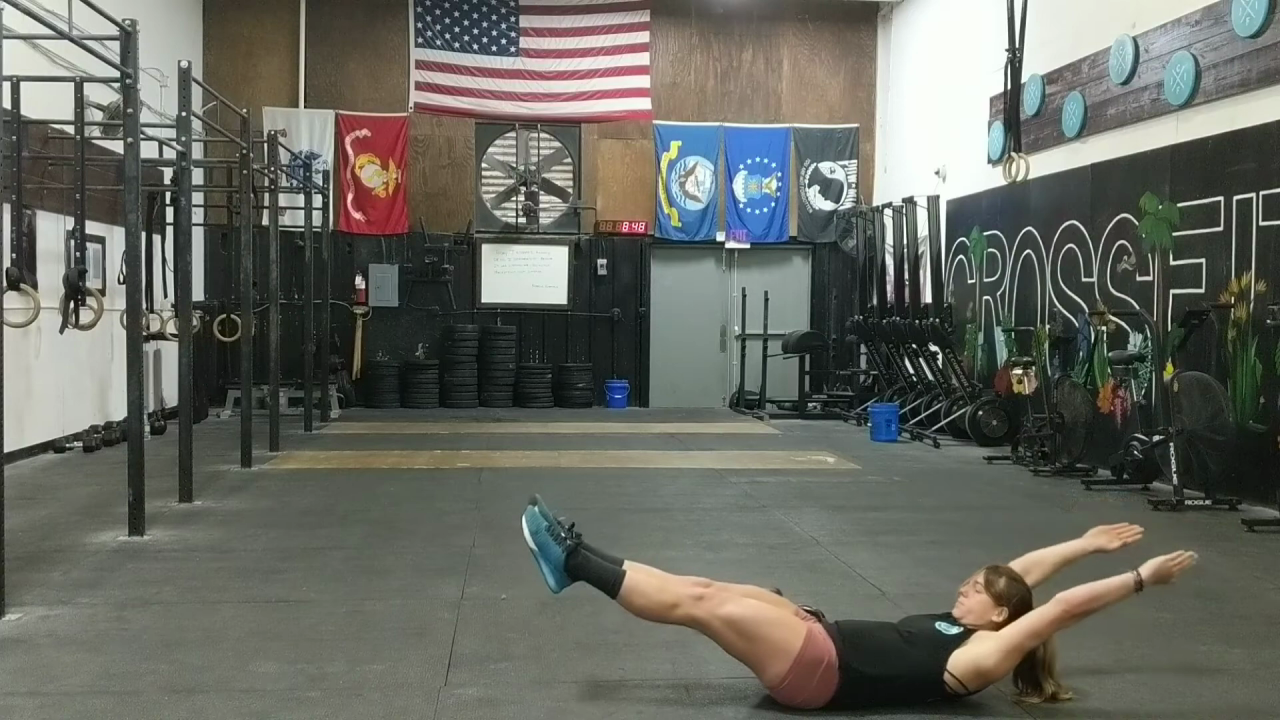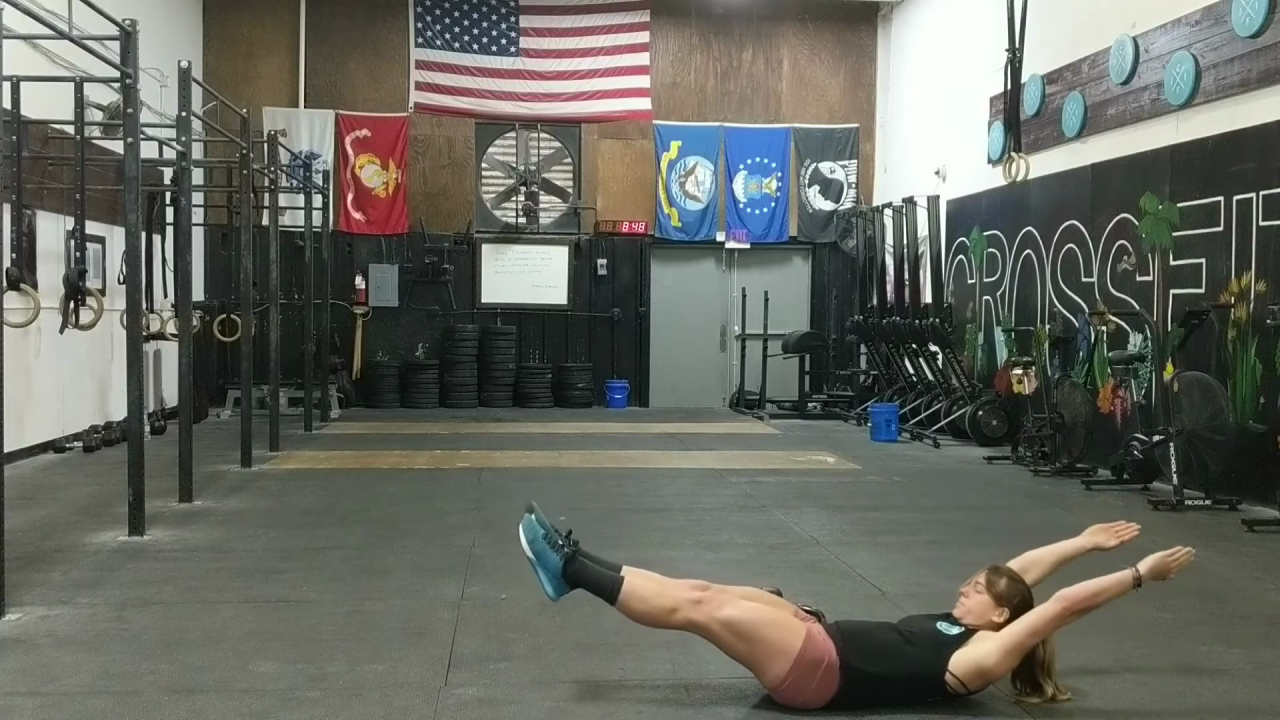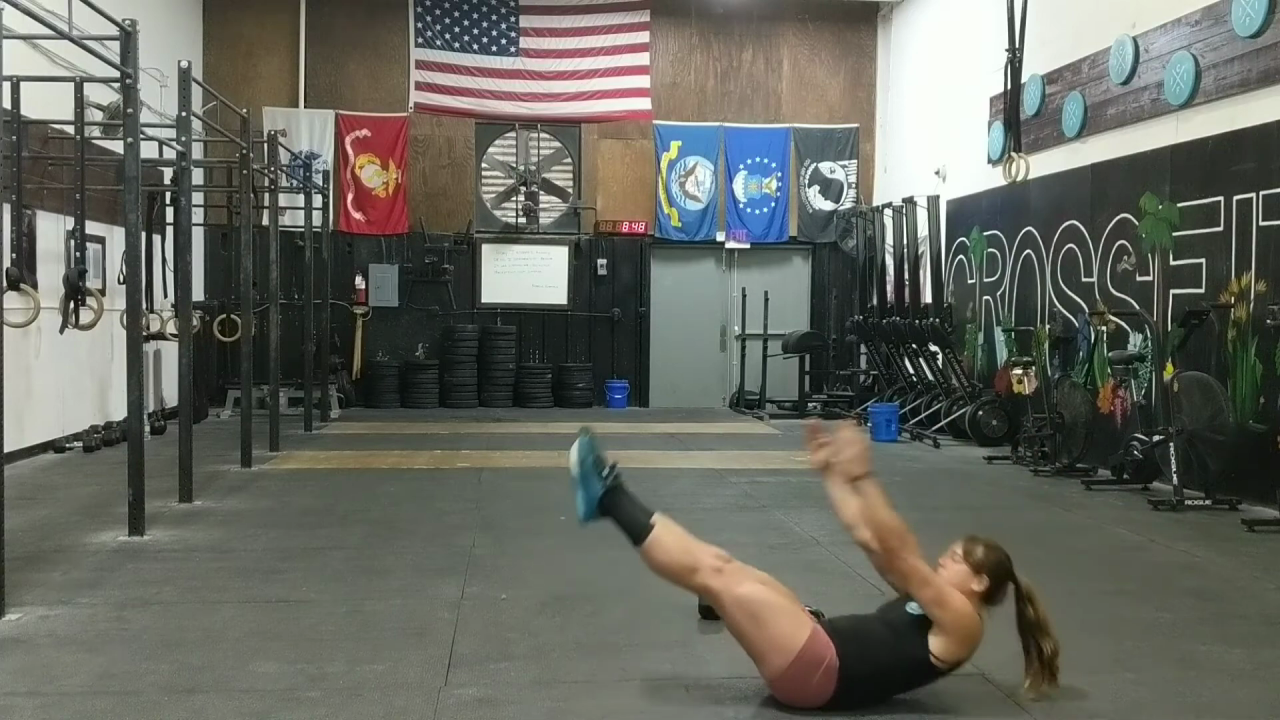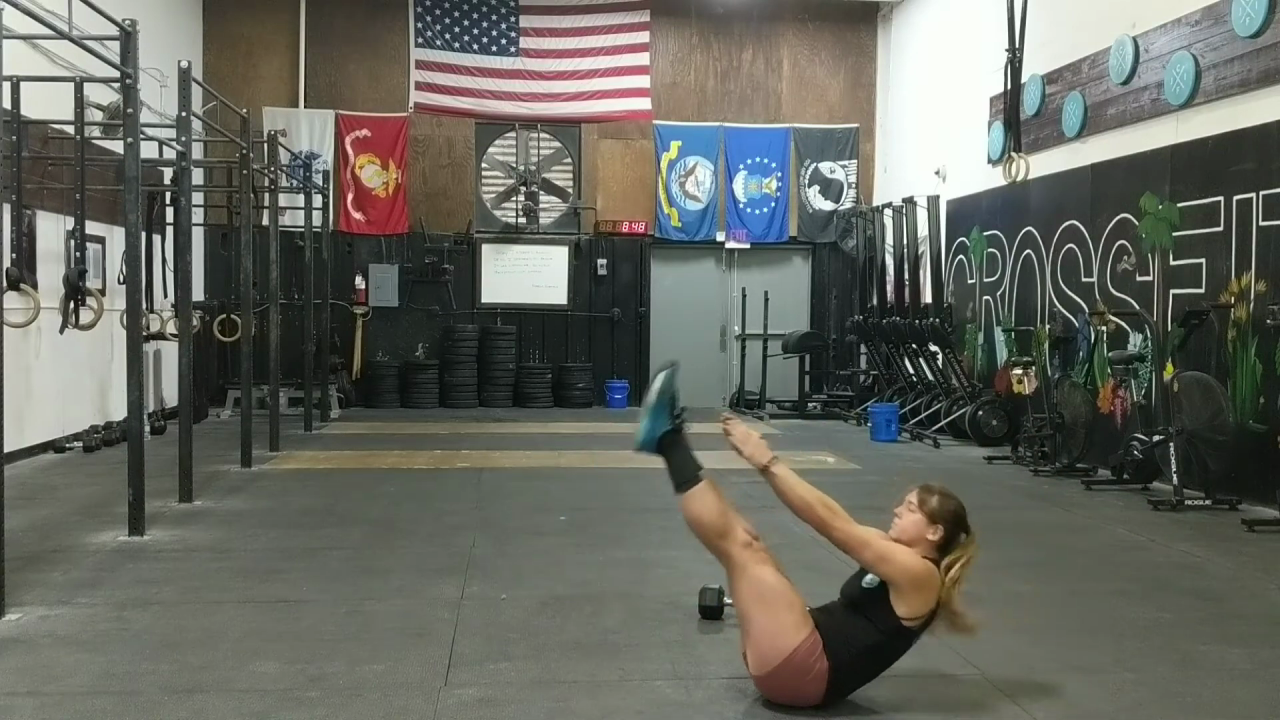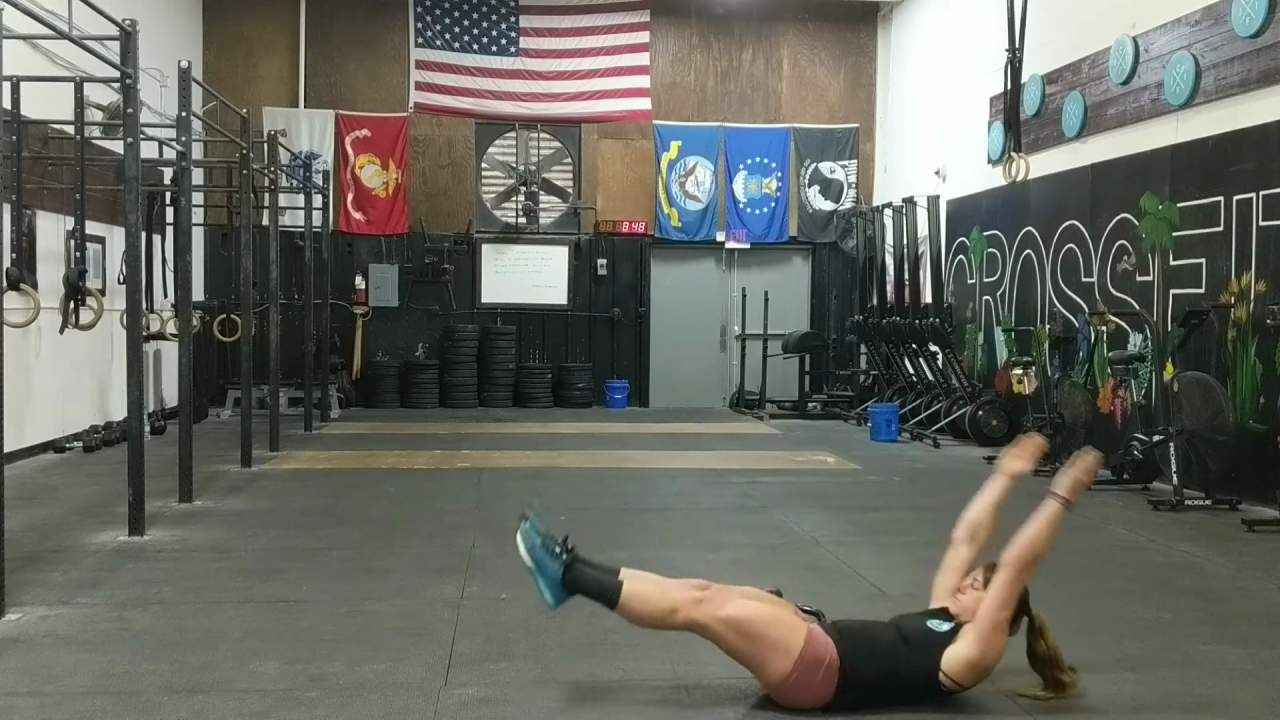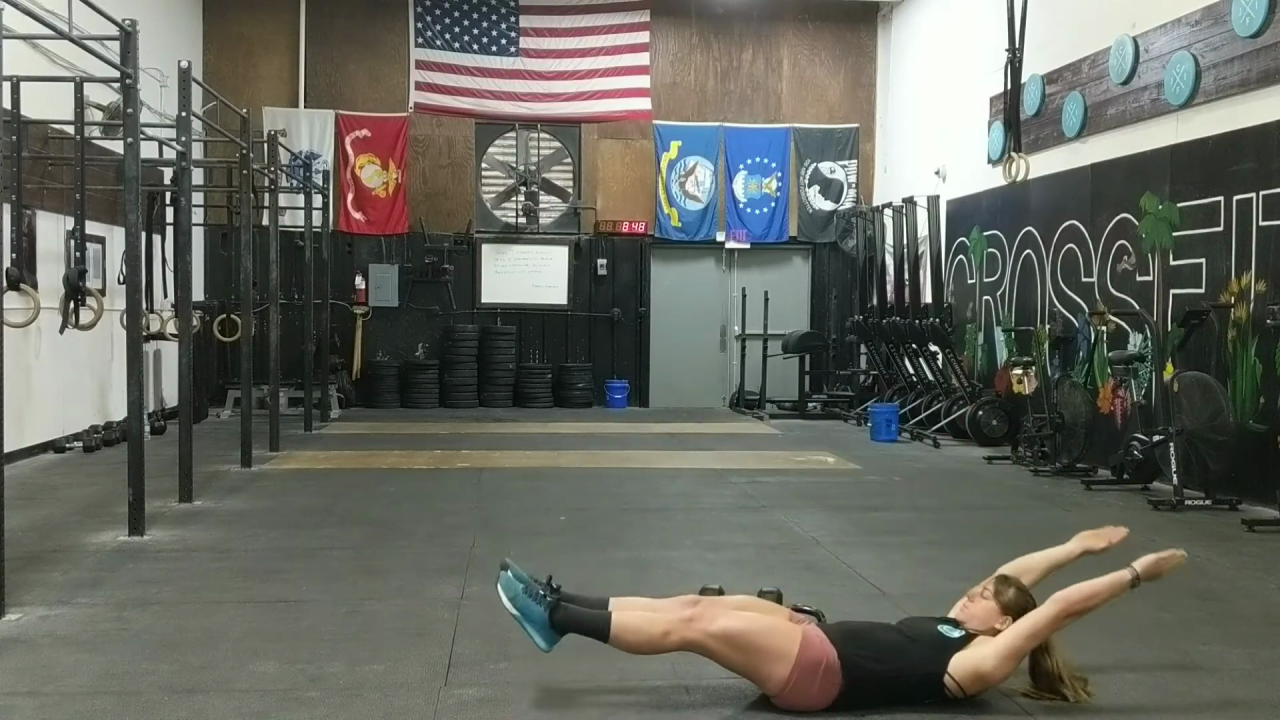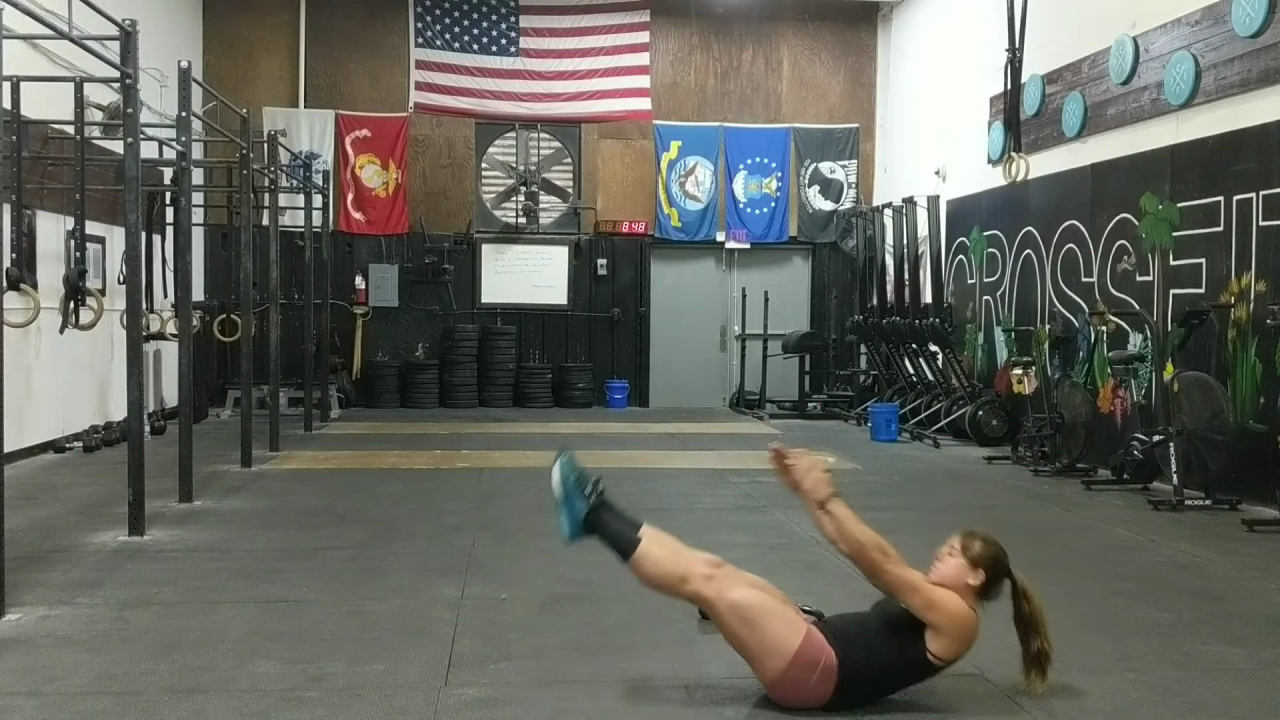
dt=0.4s
person 1, frame 1
left shoulder: (985, 655)
right shoulder: (961, 628)
left elbow: (1062, 607)
right elbow: (1018, 571)
left wrist: (1143, 577)
right wrist: (1084, 544)
left hip: (820, 669)
right hip: (820, 638)
left knee: (697, 600)
right knee: (701, 588)
left ankle: (575, 562)
right ankle: (578, 556)
person 1, frame 2
left shoulder: (986, 656)
right shoulder: (964, 629)
left elbow: (1062, 604)
right elbow: (1016, 570)
left wrist: (1140, 574)
right wrist: (1083, 543)
left hip: (821, 669)
right hip: (821, 636)
left knee: (697, 605)
right knee: (700, 590)
left ankle: (575, 572)
right ankle: (577, 564)
person 1, frame 3
left shoulder: (960, 620)
right shoulder: (930, 601)
left elbow: (898, 553)
right elbow: (868, 537)
left wrist: (861, 477)
right wrist: (831, 471)
left hip: (817, 674)
right hip: (823, 644)
left knee: (712, 574)
right knee: (719, 562)
left ankle: (610, 497)
right ankle: (611, 495)
person 1, frame 4
left shoulder: (918, 573)
right shoulder: (892, 560)
left elbow: (833, 520)
right elbow: (830, 520)
left wrist: (767, 463)
right wrist: (764, 461)
left hip: (802, 675)
right hip: (791, 662)
left knee: (741, 545)
right knee: (739, 540)
left ankle: (670, 439)
right ankle: (667, 439)
person 1, frame 5
left shoulder: (977, 651)
right shoulder: (948, 615)
left elbow: (1013, 569)
right elbow: (964, 542)
left wrist: (1060, 497)
right wrist: (1006, 477)
left hip: (820, 673)
right hip: (820, 644)
left knee: (695, 606)
right knee: (702, 590)
left ankle: (573, 576)
right ankle: (574, 570)
person 1, frame 6
left shoulder: (979, 664)
right shoulder: (956, 632)
left elbow: (1052, 609)
right elbow: (1008, 575)
left wrist: (1133, 573)
right wrist: (1076, 546)
left hip: (818, 671)
right hip: (815, 638)
left knee: (691, 624)
right knee: (695, 607)
left ankle: (561, 617)
right ankle: (562, 608)
person 1, frame 7
left shoulder: (956, 619)
right shoulder: (927, 601)
left elbow: (878, 561)
right elbow: (855, 549)
left wrist: (827, 500)
right wrist: (807, 490)
left hip: (816, 673)
right hip: (817, 642)
left knee: (705, 582)
right knee: (711, 569)
left ankle: (596, 516)
right ankle: (596, 513)
